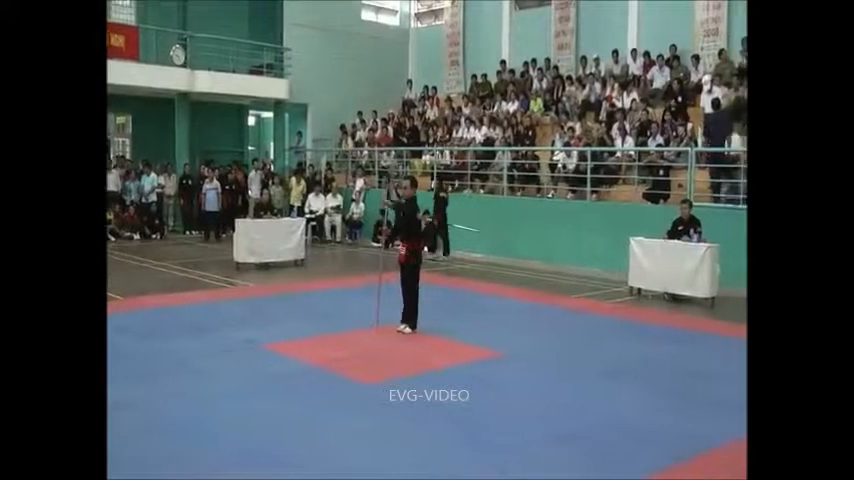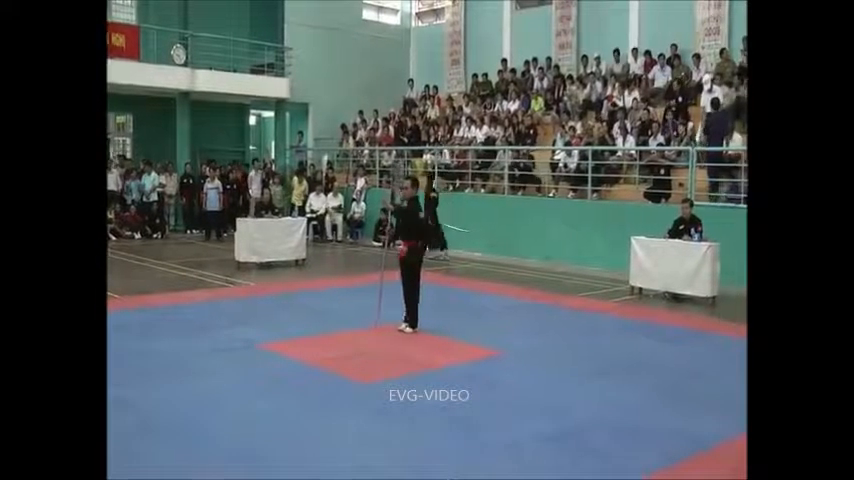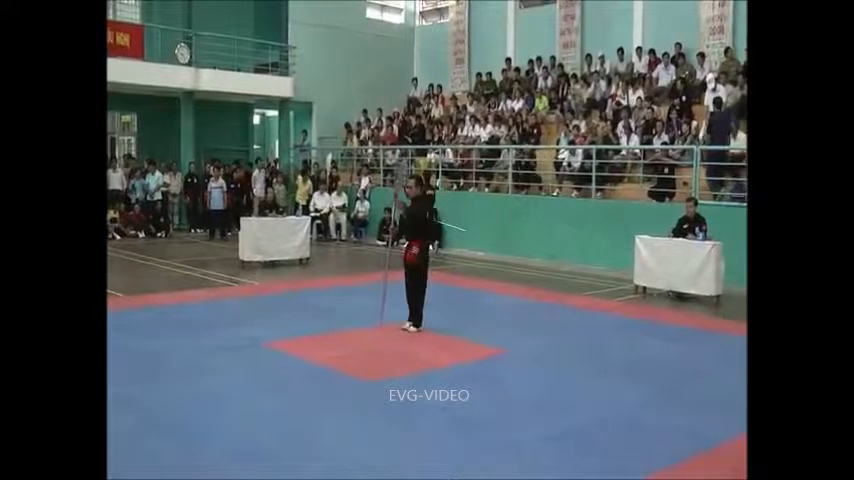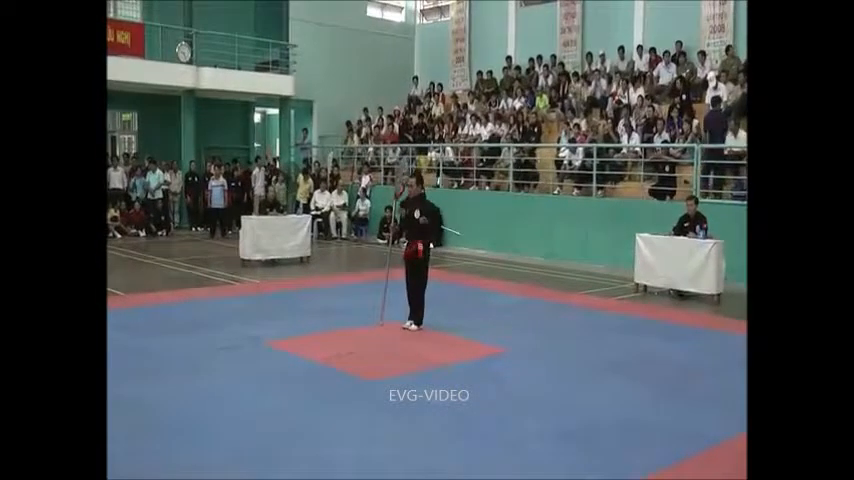
dt=0.2s
person 1, frame 1
left shoulder: (411, 207)
right shoulder: (406, 206)
left wrist: (391, 205)
right wrist: (390, 232)
left hip: (411, 251)
right hip: (408, 249)
left knee: (411, 287)
right knee: (407, 287)
left ankle: (411, 323)
right ankle: (406, 320)
person 1, frame 2
left shoulder: (414, 207)
right shoulder: (408, 207)
left wrist: (393, 208)
right wrist: (393, 233)
left hip: (413, 250)
right hip: (409, 248)
left knee: (411, 286)
right knee: (407, 286)
left ankle: (412, 323)
right ankle: (408, 320)
person 1, frame 3
left shoulder: (422, 206)
right shoulder: (411, 206)
left wrist: (405, 211)
left hip: (419, 249)
right hip: (411, 248)
left knee: (418, 286)
right knee: (410, 285)
left ankle: (416, 322)
right ankle: (412, 319)
person 1, frame 4
left shoulder: (427, 206)
right shoulder: (408, 205)
left elbow: (437, 222)
left wrist: (426, 222)
left hip: (421, 248)
right hip: (410, 247)
left knee: (418, 285)
right knee: (410, 284)
left ankle: (417, 321)
right ankle: (412, 317)
